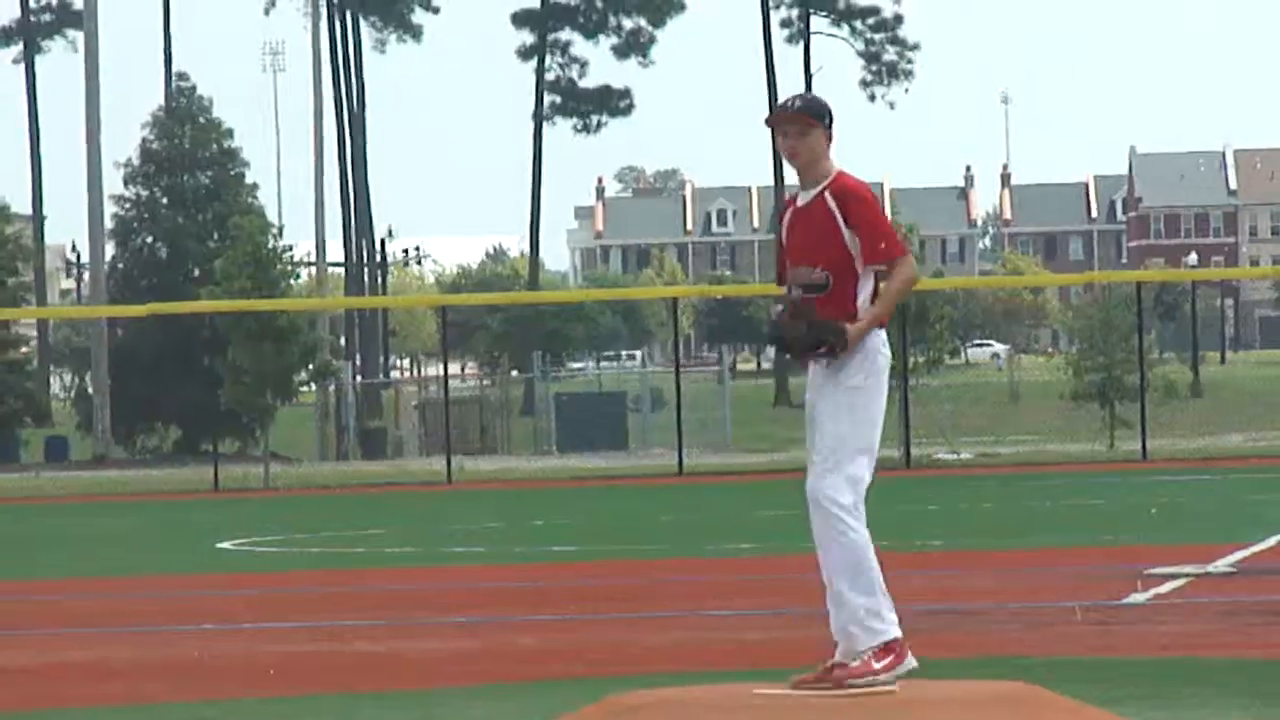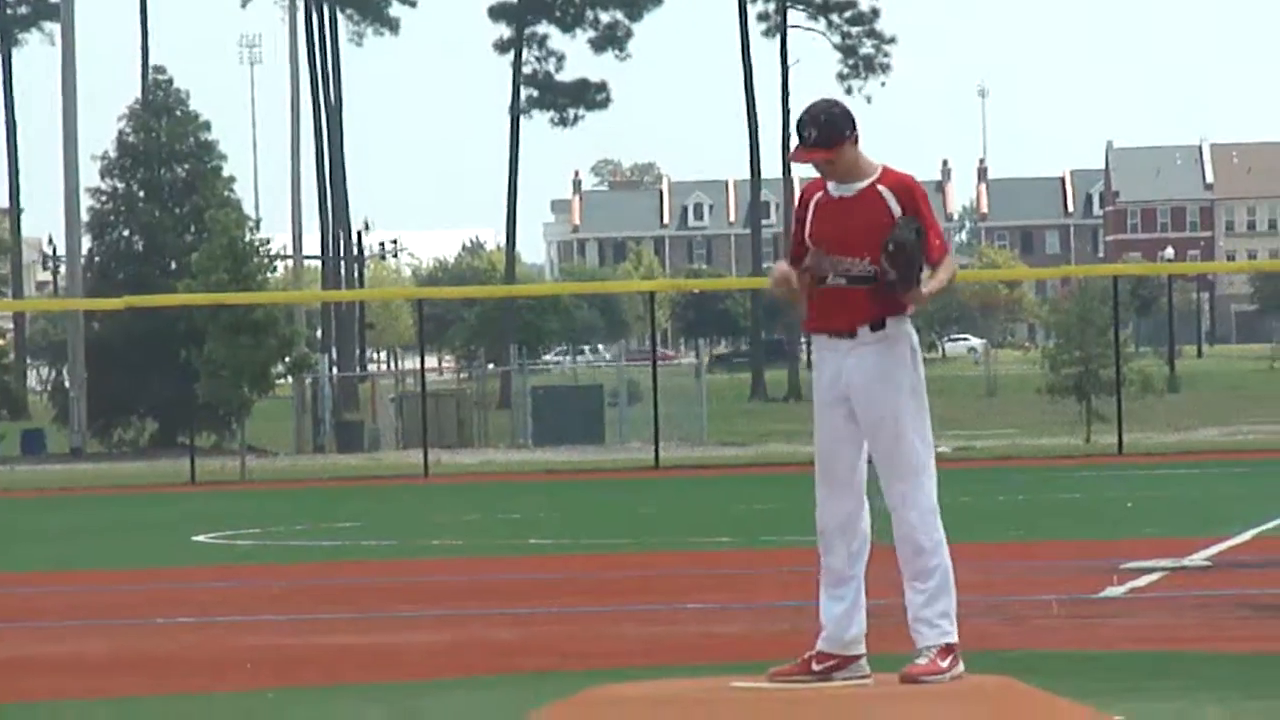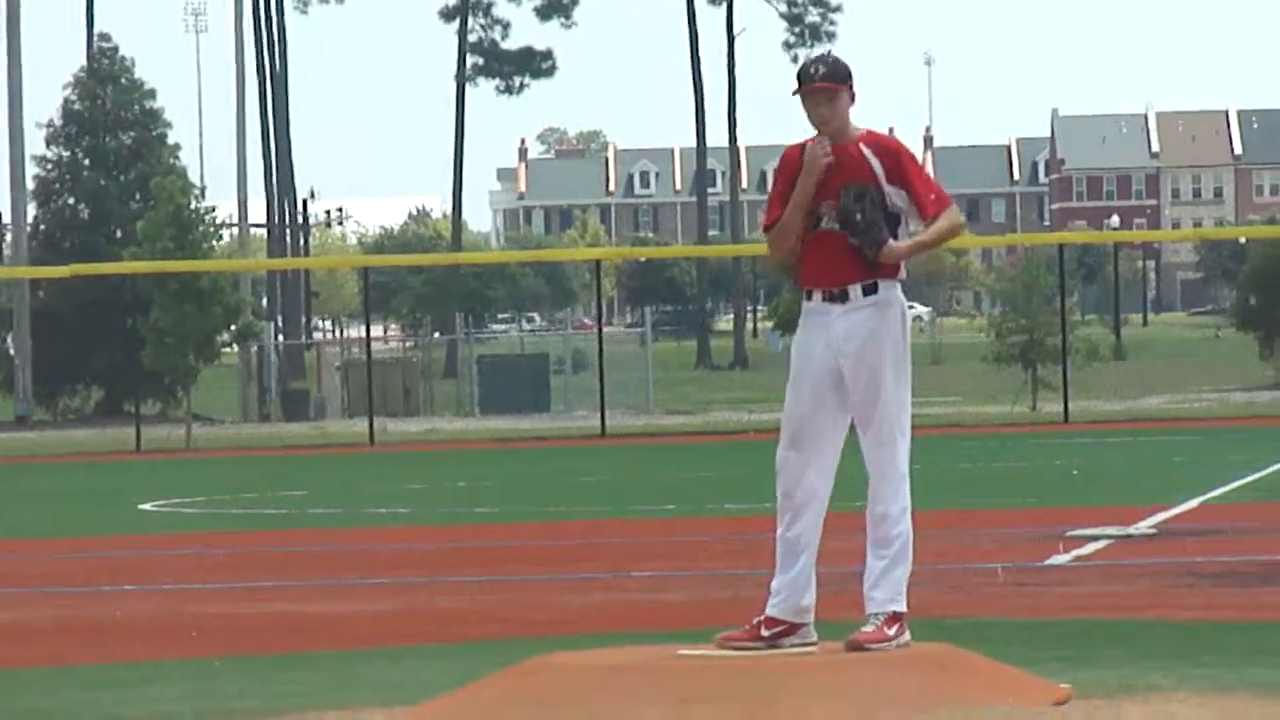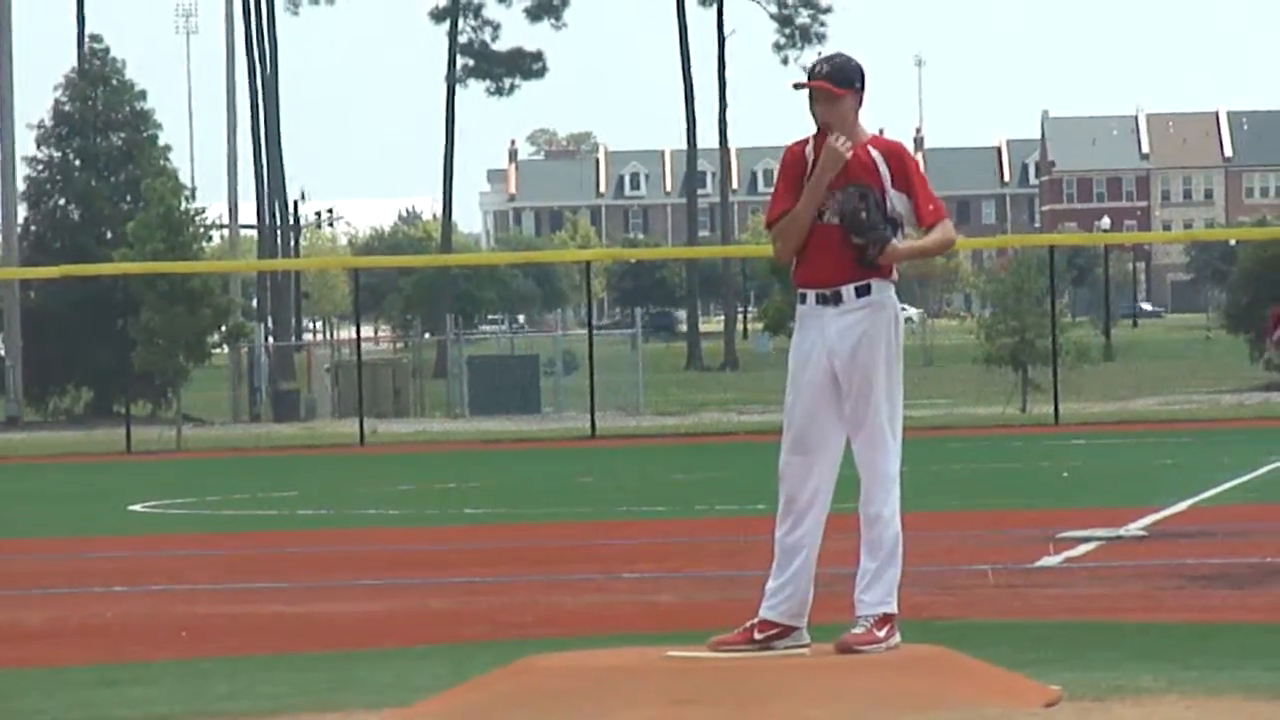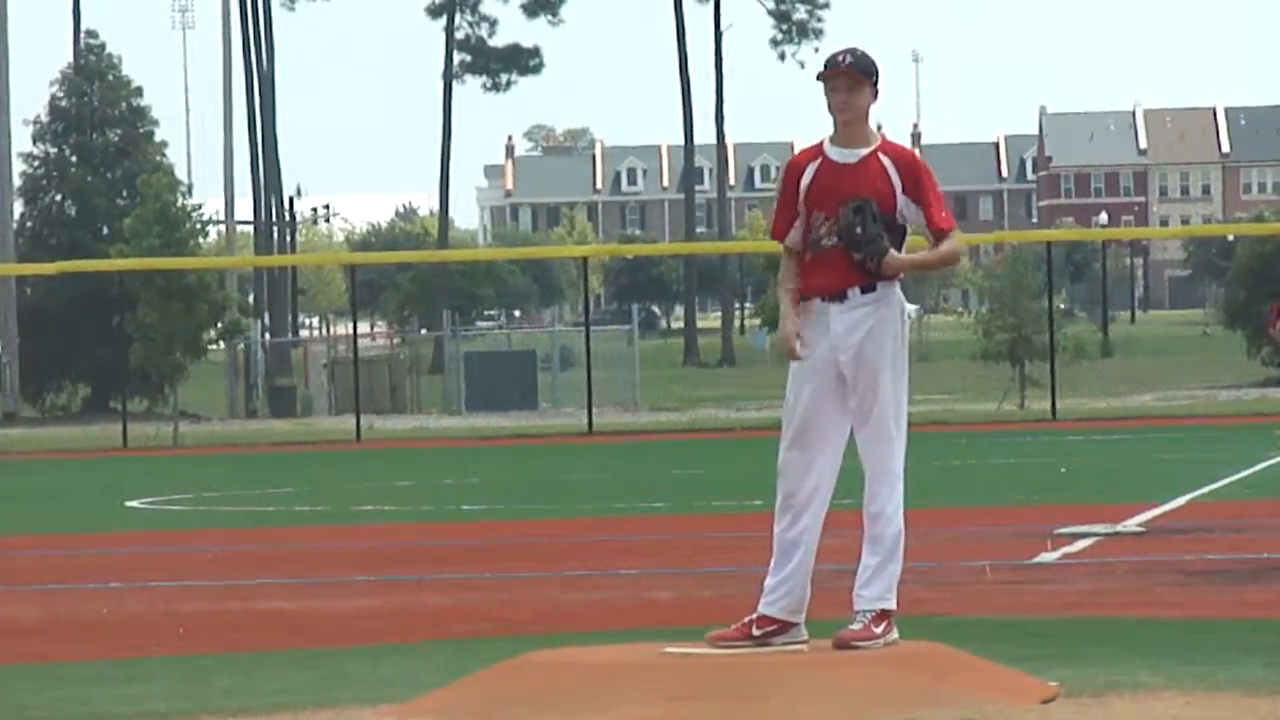
dt=0.5s
person 1, frame 1
left shoulder: (852, 195)
right shoulder: (790, 210)
left elbow: (906, 269)
left wrist: (862, 326)
left hip: (855, 358)
right hip: (818, 360)
left knee: (833, 493)
right knee: (828, 501)
left ankle: (882, 641)
right ankle: (856, 649)
person 1, frame 2
left shoulder: (900, 189)
right shoulder: (810, 198)
left elbow: (945, 261)
left wrist: (926, 290)
right wrist: (784, 272)
left hip: (886, 349)
right hip: (828, 354)
left knee: (911, 494)
right knee: (837, 501)
left ankle: (939, 642)
right ankle: (840, 645)
person 1, frame 3
left shoulder: (885, 151)
right shoulder: (794, 161)
left elbow: (950, 218)
right elbow: (778, 253)
left wrist: (905, 246)
right wrist: (808, 181)
left hip: (874, 311)
right hip: (816, 316)
left knee: (886, 459)
right knee: (798, 461)
left ankle: (889, 610)
right ankle: (788, 611)
person 1, frame 4
left shoulder: (889, 156)
right shoulder: (800, 157)
left elbow: (945, 232)
right elbow: (782, 246)
left wrist: (904, 249)
right wrist: (824, 175)
left hip: (868, 313)
right hip: (811, 317)
left knee: (877, 461)
right knee: (801, 466)
left ankle: (879, 613)
right ankle: (782, 614)
person 1, frame 5
left shoulder: (901, 163)
right shoulder: (802, 167)
left elbow: (951, 246)
right elbow: (789, 257)
left wrist: (905, 260)
right wrist: (787, 313)
left hip: (875, 315)
right hip: (817, 322)
left knee: (882, 461)
right knee: (800, 466)
left ankle: (877, 609)
right ankle: (780, 610)
